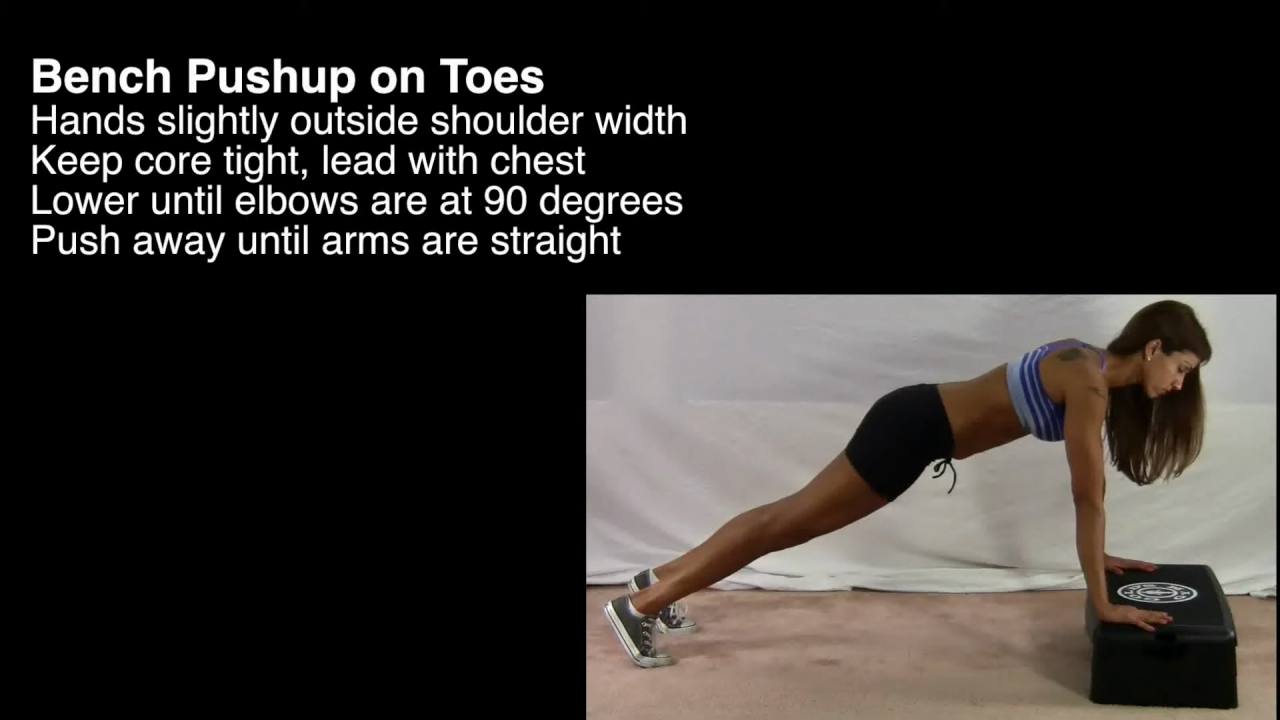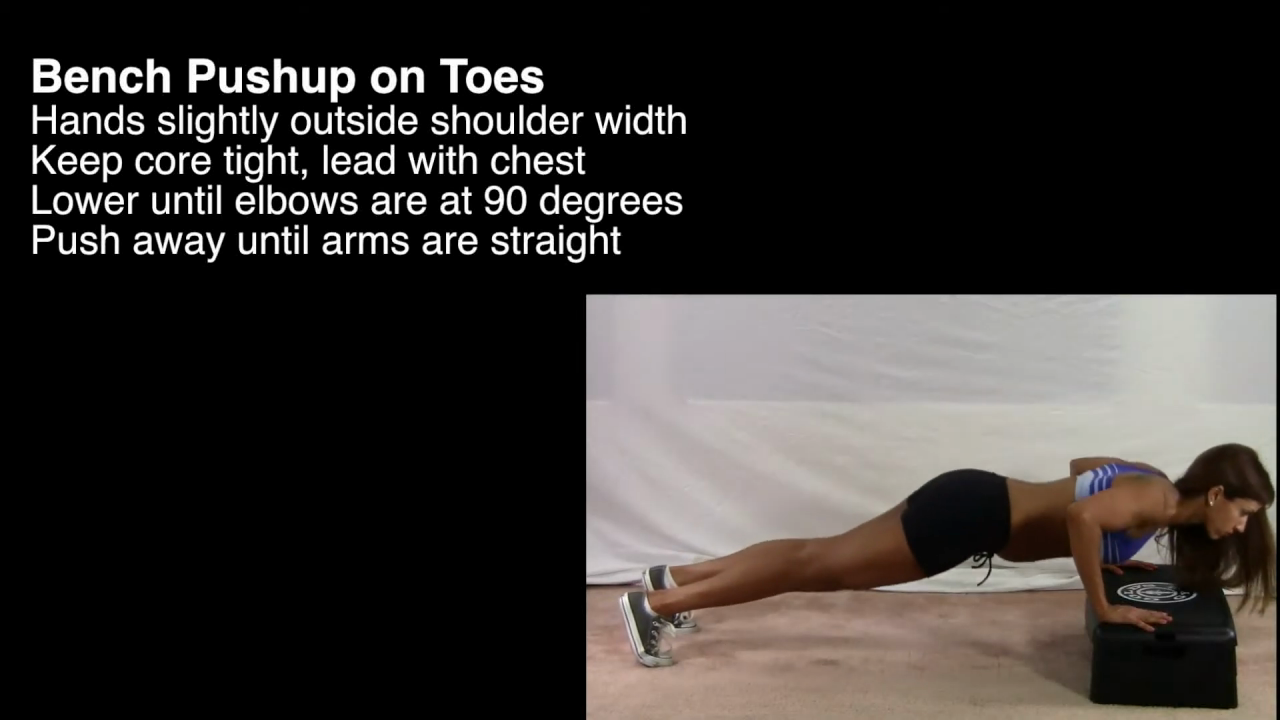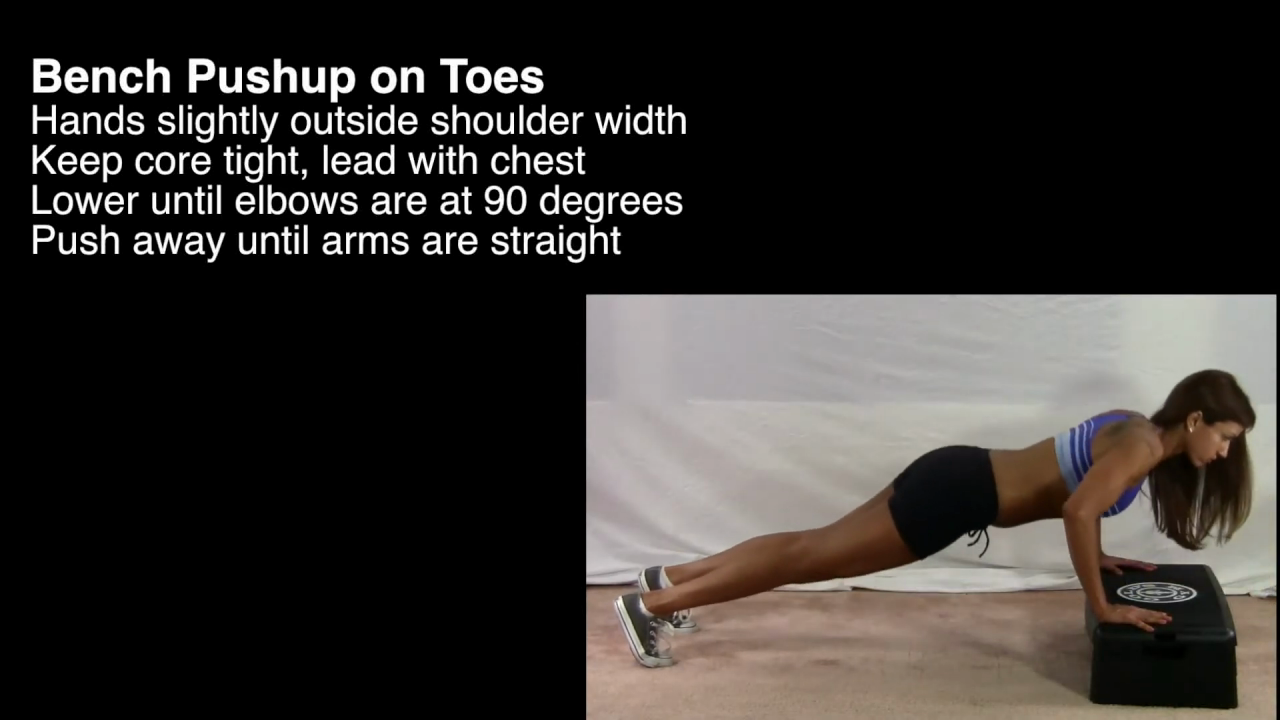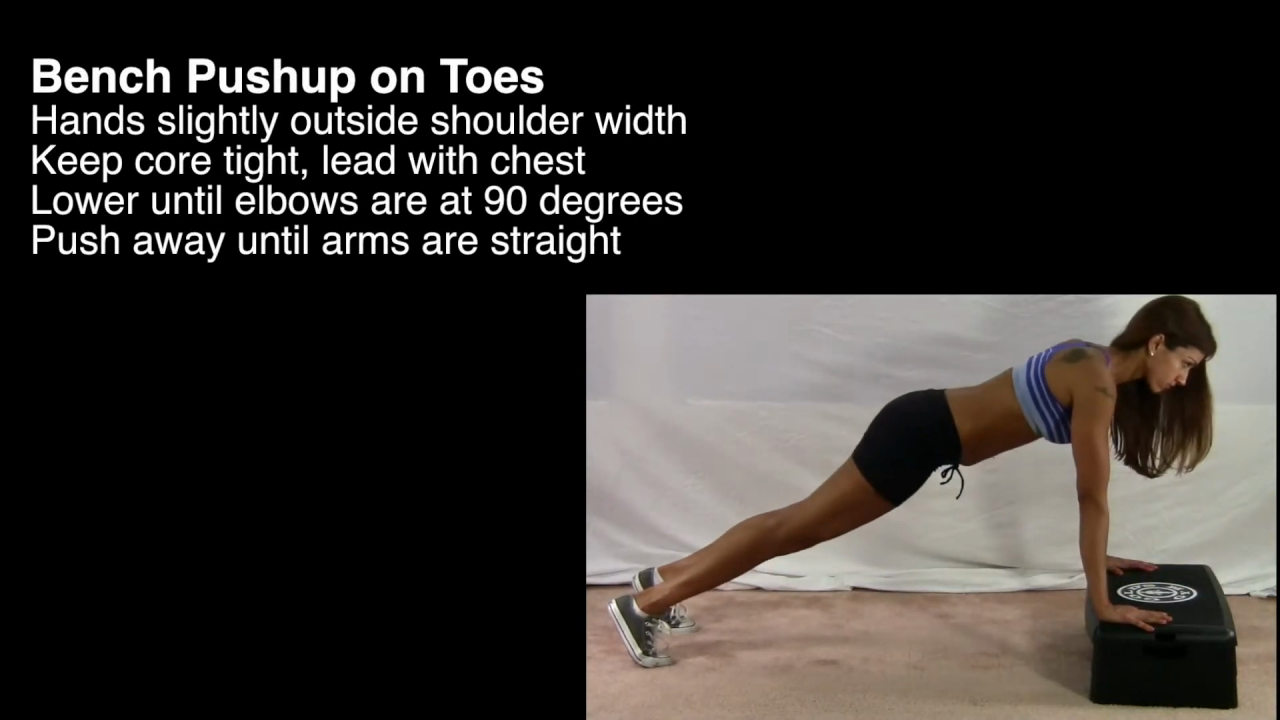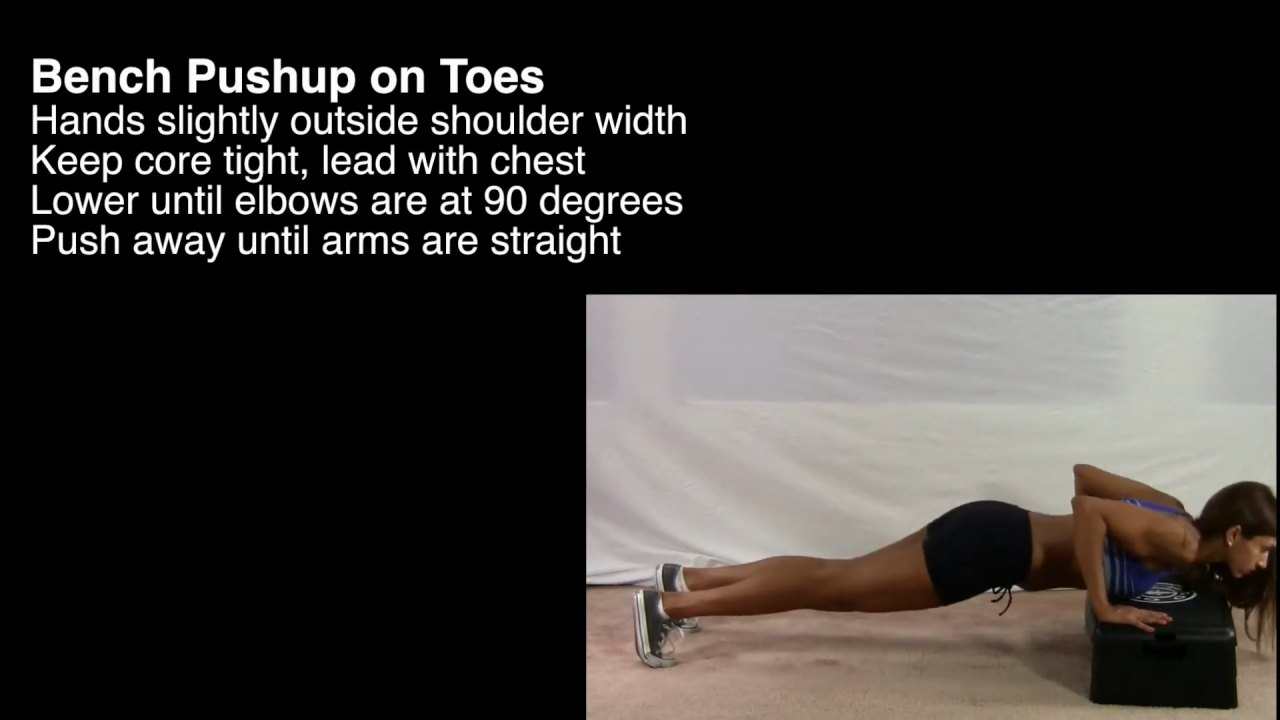
dt=1s
person 1, frame 1
left shoulder: (1095, 367)
right shoulder: (1089, 384)
left elbow: (1086, 490)
right elbow: (1089, 498)
left wrist: (1100, 558)
right wrist: (1104, 604)
left hip: (920, 419)
right hip: (914, 429)
left knee: (789, 516)
right knee: (789, 523)
left ankle: (658, 582)
right ankle: (638, 606)
person 1, frame 2
left shoulder: (1153, 482)
right shoulder: (1155, 502)
right elbow: (1082, 517)
left wrist: (1109, 557)
right wrist: (1102, 607)
left hip: (972, 502)
right hip: (970, 515)
left knee: (821, 557)
right knee: (819, 565)
left ankle: (671, 578)
right ankle: (655, 603)
person 1, frame 3
left shoulder: (1137, 428)
right shoulder: (1141, 446)
right elbow: (1077, 514)
left wrist: (1097, 557)
right wrist: (1101, 606)
left hip: (955, 477)
right hip: (957, 494)
left knee: (813, 545)
right knee: (809, 558)
left ankle: (668, 578)
right ankle: (650, 604)
person 1, frame 4
left shoulder: (1099, 364)
right shoulder: (1098, 384)
left elbow: (1088, 494)
right elbow: (1092, 498)
left wrist: (1098, 557)
right wrist: (1103, 603)
left hip: (927, 423)
right hip: (922, 434)
left knee: (797, 522)
right knee: (795, 530)
left ankle: (661, 581)
right ankle: (642, 605)
person 1, frame 5
left shoulder: (1173, 511)
right shoulder: (1178, 542)
left elbow: (1083, 472)
right elbow: (1089, 511)
right wrist: (1103, 605)
left hip: (992, 530)
right hip: (990, 547)
left knee: (837, 573)
right knee: (832, 587)
left ankle: (684, 580)
right ankle: (666, 606)
